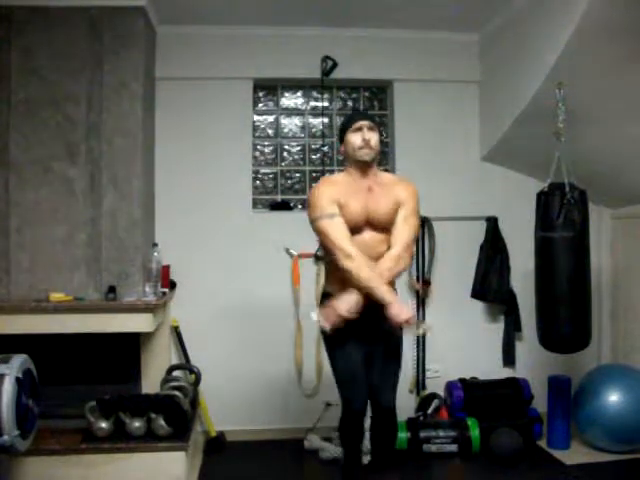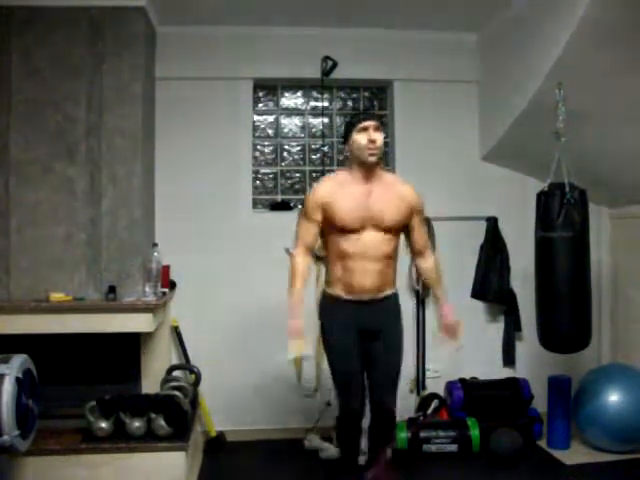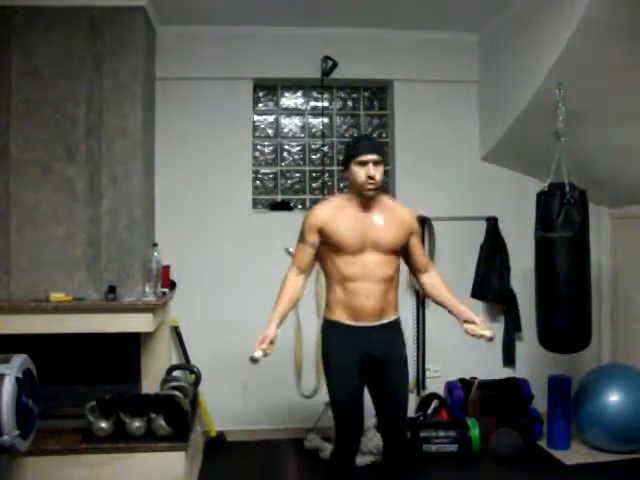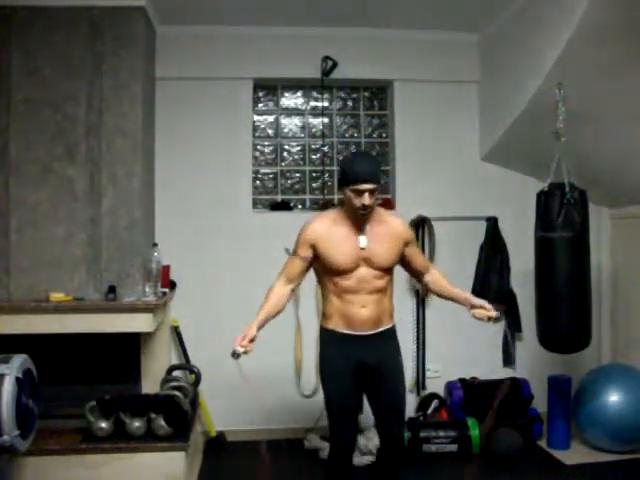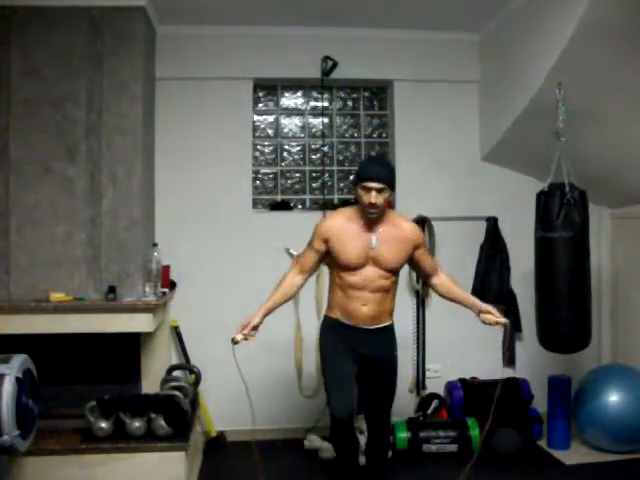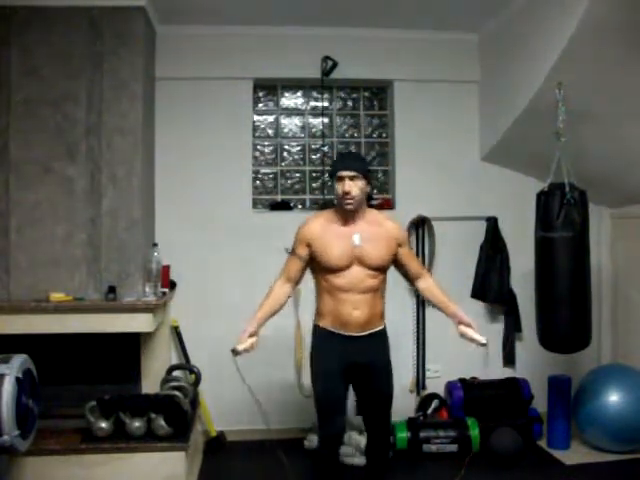
dt=0.5s
person 1, frame 1
left shoulder: (402, 190)
right shoulder: (326, 190)
left elbow: (401, 252)
right elbow: (344, 254)
left wrist: (358, 296)
right wrist: (390, 298)
left hip: (382, 310)
right hip: (339, 312)
left knee: (384, 402)
right knee: (354, 402)
person 1, frame 2
left shoulder: (406, 194)
right shoulder: (324, 191)
left elbow: (423, 254)
right elbow: (302, 253)
left wrist: (442, 304)
right wrist: (295, 309)
left hip: (386, 309)
right hip: (339, 311)
left knee: (384, 405)
right knee: (351, 406)
person 1, frame 3
left shoulder: (403, 217)
right shoulder: (322, 215)
left elbow: (425, 273)
right elbow: (298, 273)
left wrist: (462, 313)
right wrist: (273, 325)
left hip: (389, 335)
right hip: (341, 336)
left knee: (395, 429)
right knee: (348, 433)
person 1, frame 4
left shoulder: (397, 229)
right shoulder: (316, 230)
left elbow: (426, 273)
right elbow: (286, 282)
left wrist: (469, 301)
right wrist: (256, 325)
left hip: (384, 342)
right hip: (337, 344)
left knee: (394, 433)
right knee: (343, 437)
person 1, frame 5
left shoulder: (409, 232)
right shoulder: (331, 225)
left elbow: (434, 277)
right elbow: (298, 273)
left wrist: (477, 305)
right wrist: (261, 314)
left hip: (381, 337)
right hip: (338, 334)
left knee: (379, 421)
right knee: (342, 414)
person 1, frame 6
left shoulder: (391, 231)
right shoulder: (312, 229)
left elbow: (420, 278)
right elbow: (286, 283)
left wrist: (456, 314)
right wrist: (255, 324)
left hip: (374, 343)
right hip: (329, 343)
left knee: (379, 427)
right knee: (331, 431)
